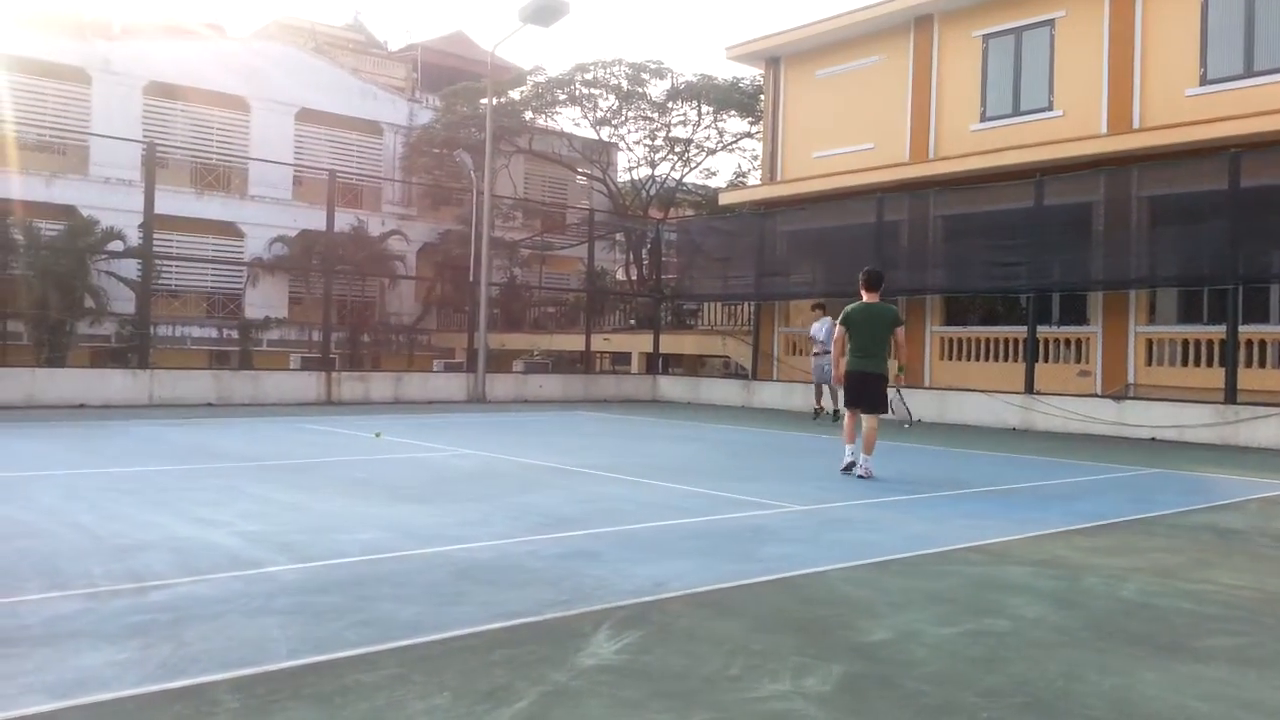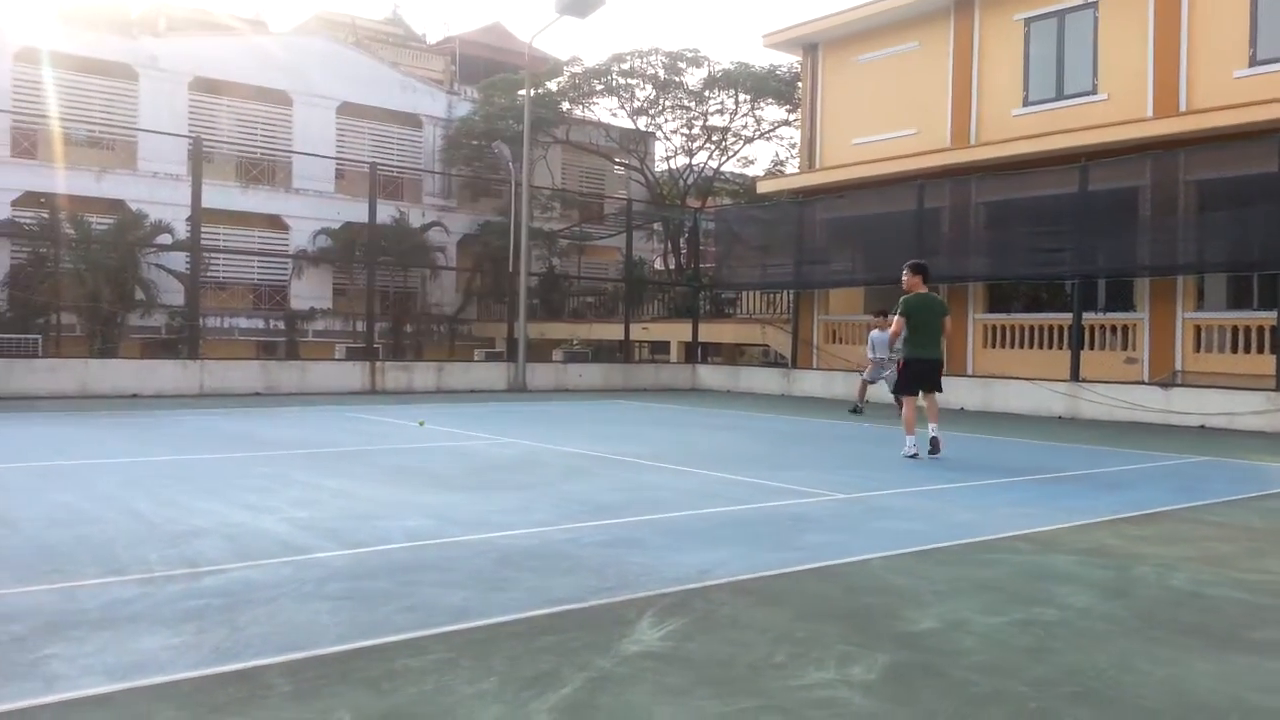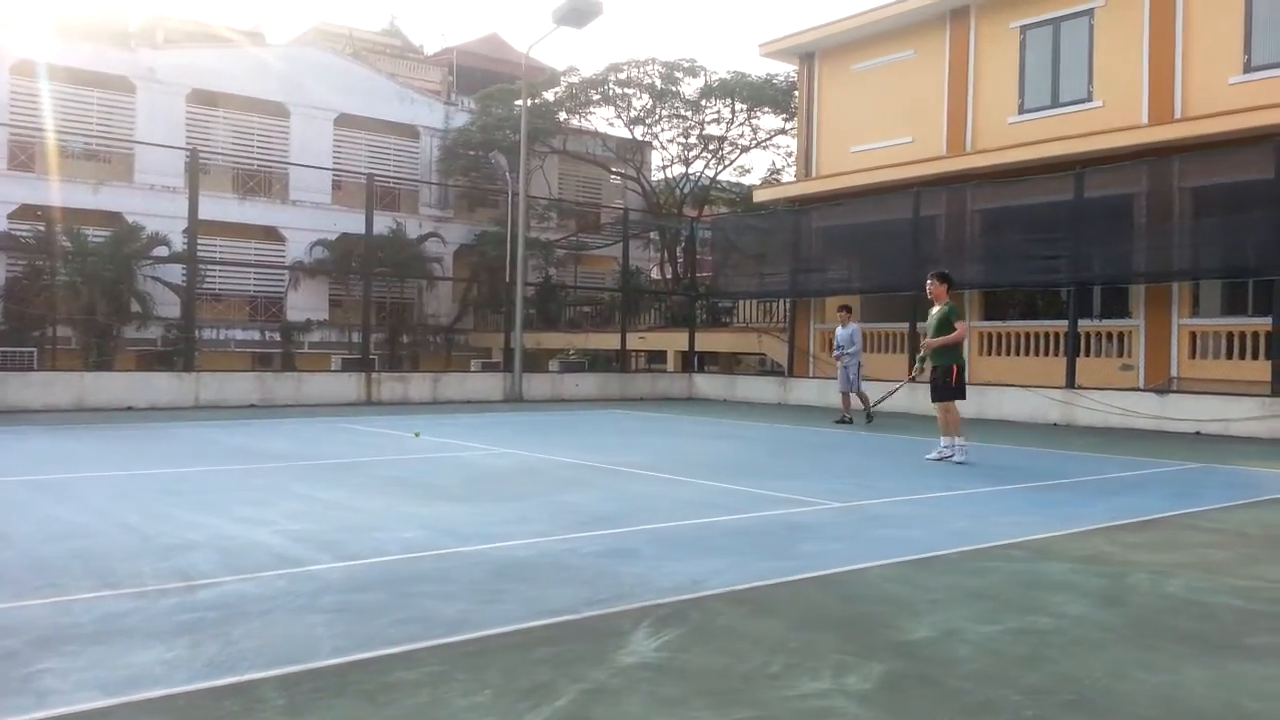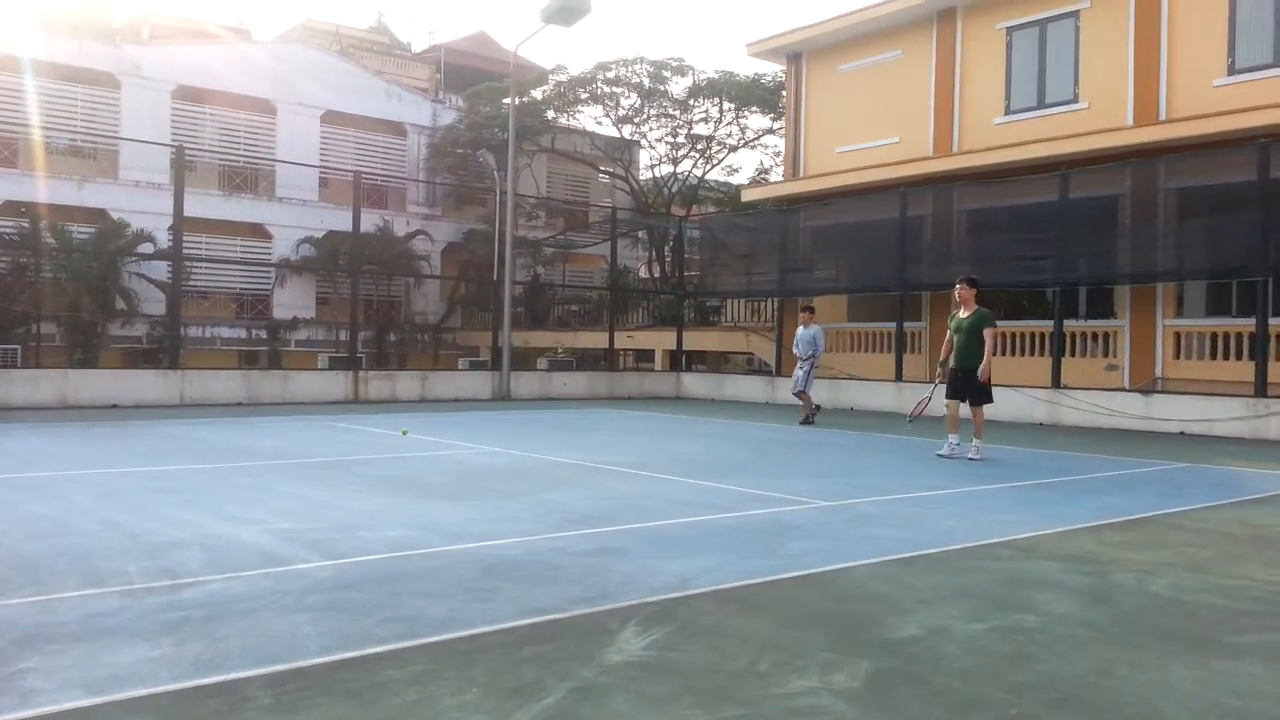
dt=0.5s
person 1, frame 1
left shoulder: (849, 311)
right shoulder: (892, 312)
left elbow: (838, 340)
right elbow: (900, 344)
left wrist: (837, 367)
right wrist: (900, 369)
left hip: (853, 370)
right hip: (878, 372)
left knee: (851, 413)
right knee: (871, 418)
left ankle: (849, 455)
right ankle: (864, 465)
person 1, frame 2
left shoulder: (906, 301)
right shoulder: (939, 302)
left elbow: (896, 331)
right elbow: (946, 330)
left wrist: (892, 344)
left hip: (911, 358)
right hip: (934, 357)
left knee: (909, 401)
right knee: (929, 396)
left ankle: (911, 445)
right ankle: (934, 433)
person 1, frame 3
left shoulder: (952, 309)
right shoulder: (933, 311)
left elbow: (963, 332)
left wrist: (938, 342)
right wrist: (921, 359)
left hip: (951, 365)
right hip: (937, 365)
left knee: (947, 404)
right knee: (940, 407)
left ankle: (960, 445)
right ankle: (946, 446)
person 1, frame 4
left shoulder: (984, 315)
right shoulder: (954, 316)
left elbow: (988, 340)
right elbow: (948, 342)
left wrist: (986, 362)
right wrist: (942, 364)
left hip: (977, 370)
right hip: (956, 369)
left knee: (976, 409)
right knee: (950, 405)
left ankle: (977, 445)
right ankle: (953, 444)
